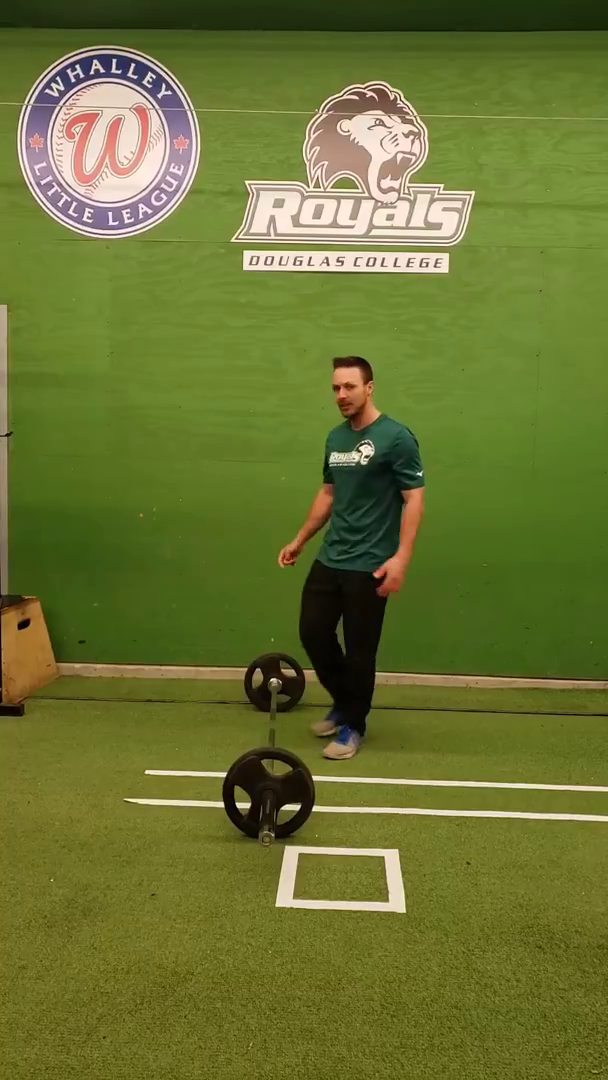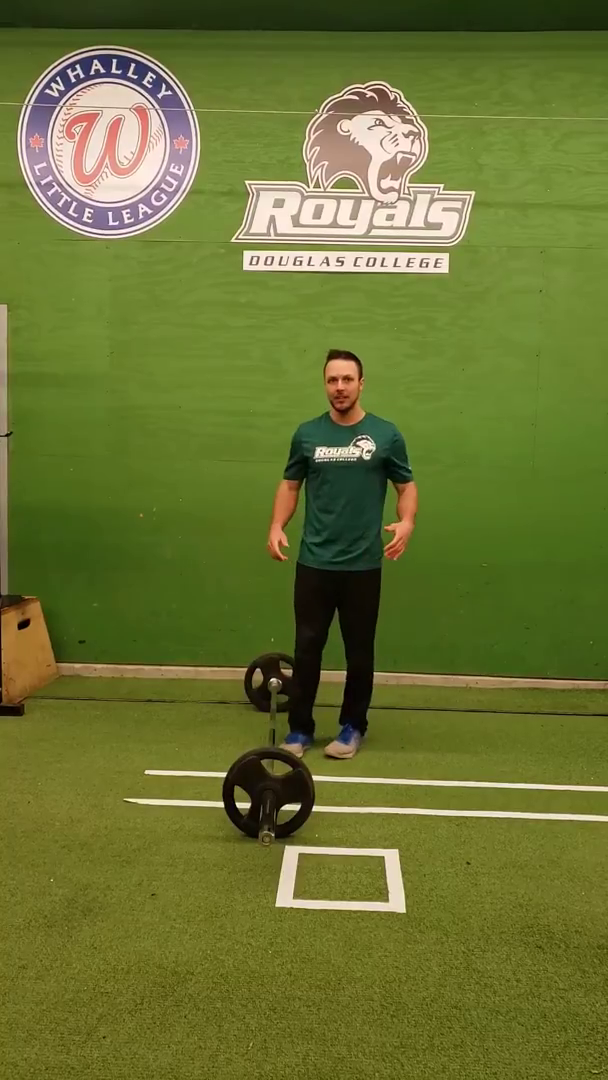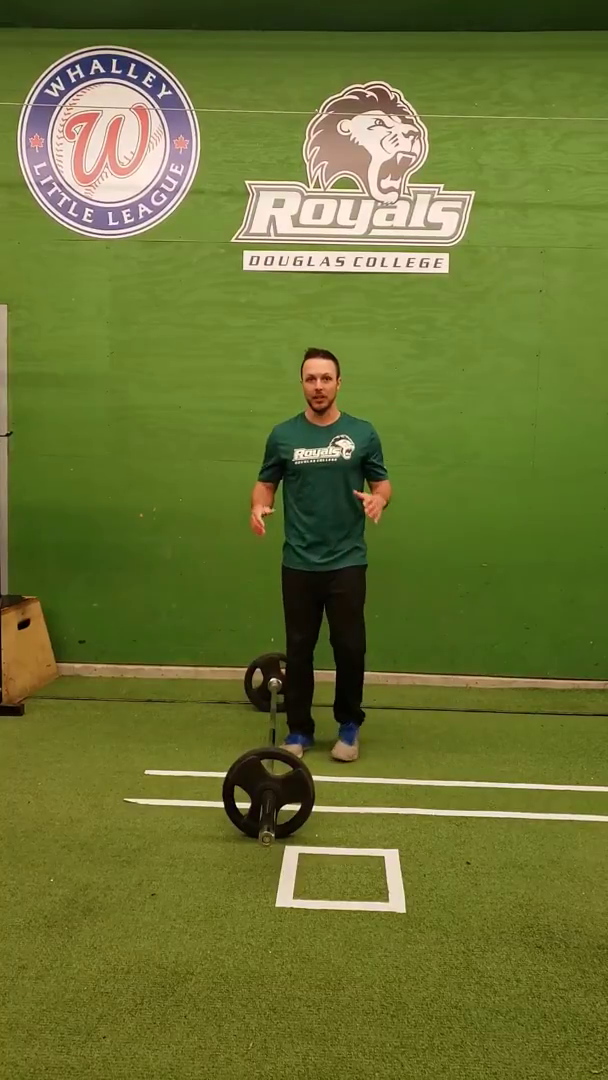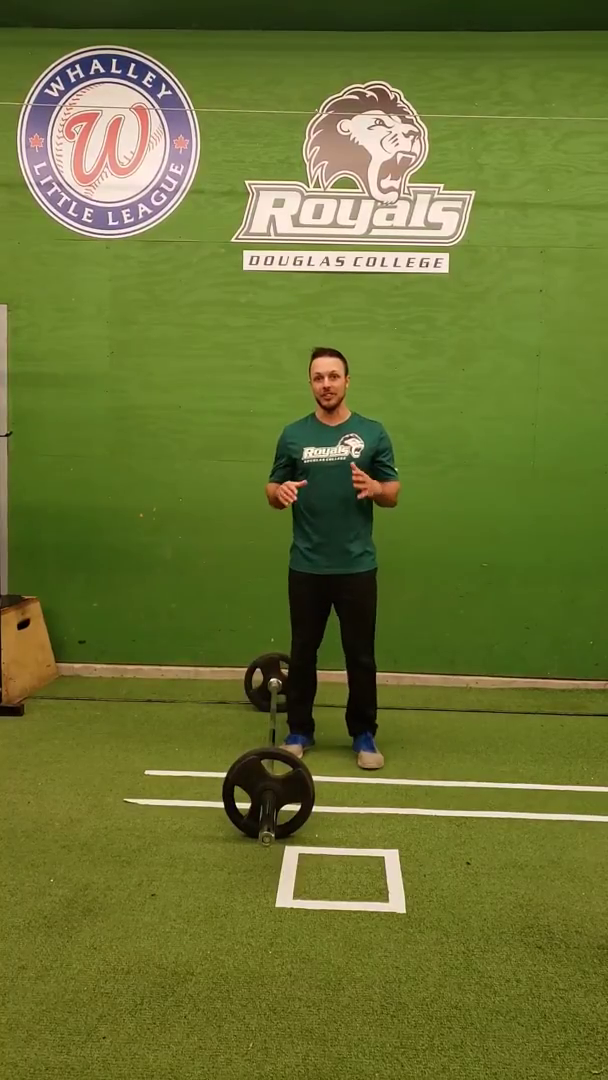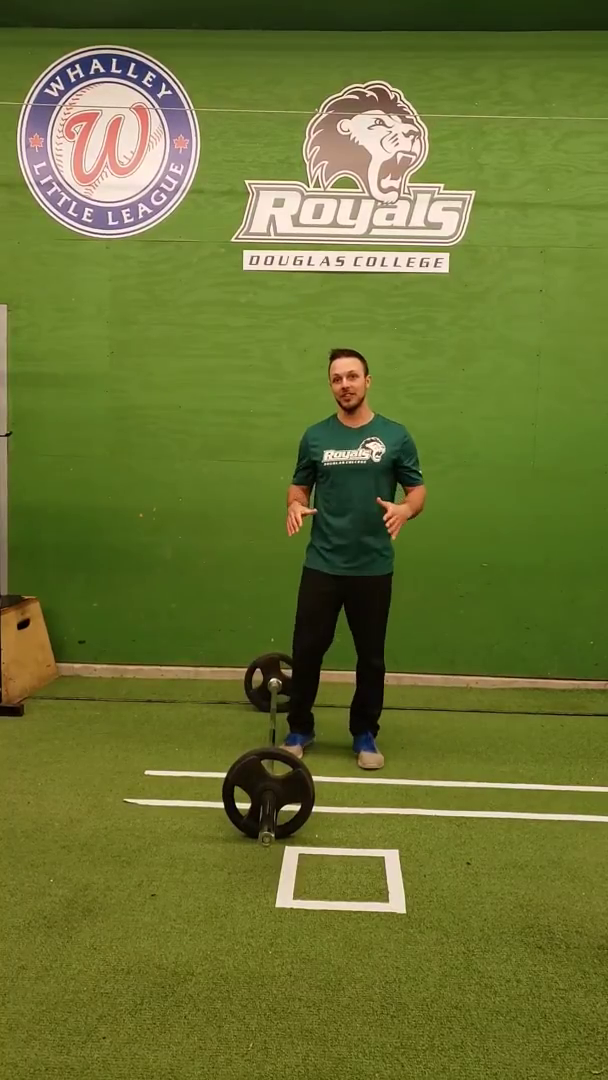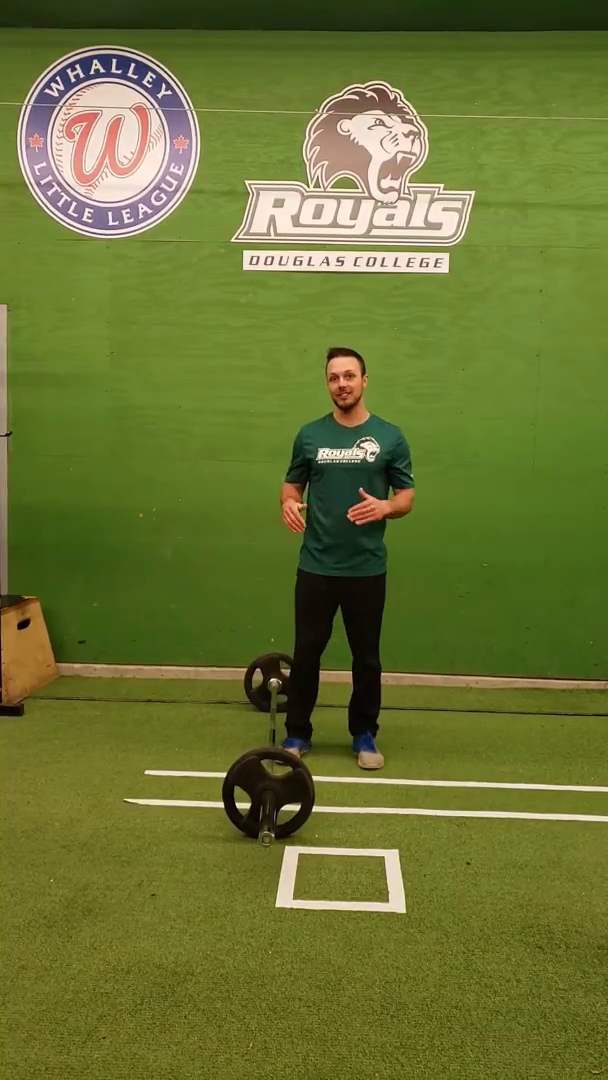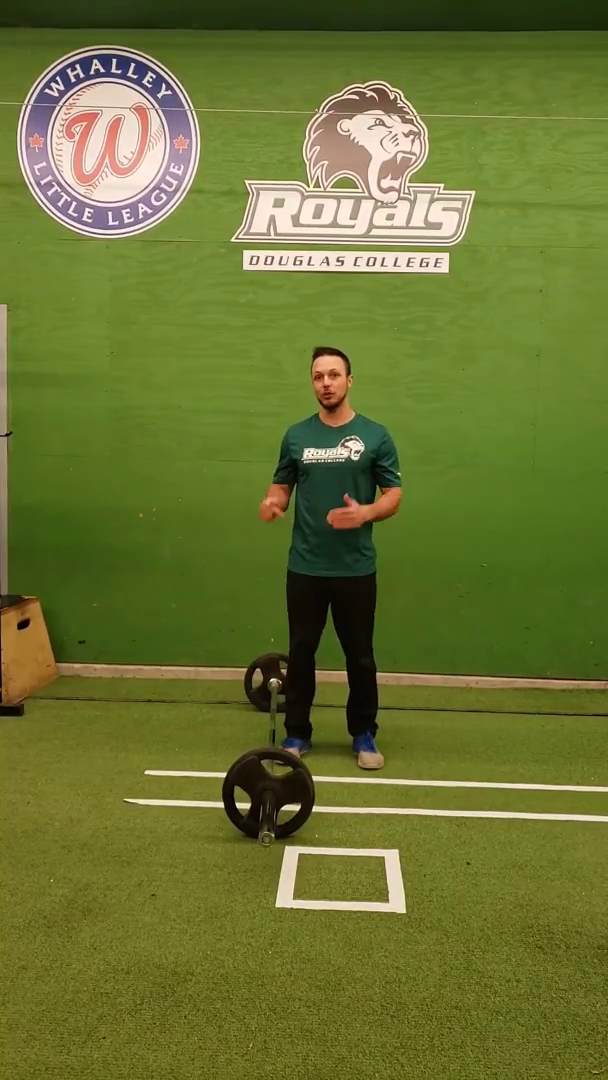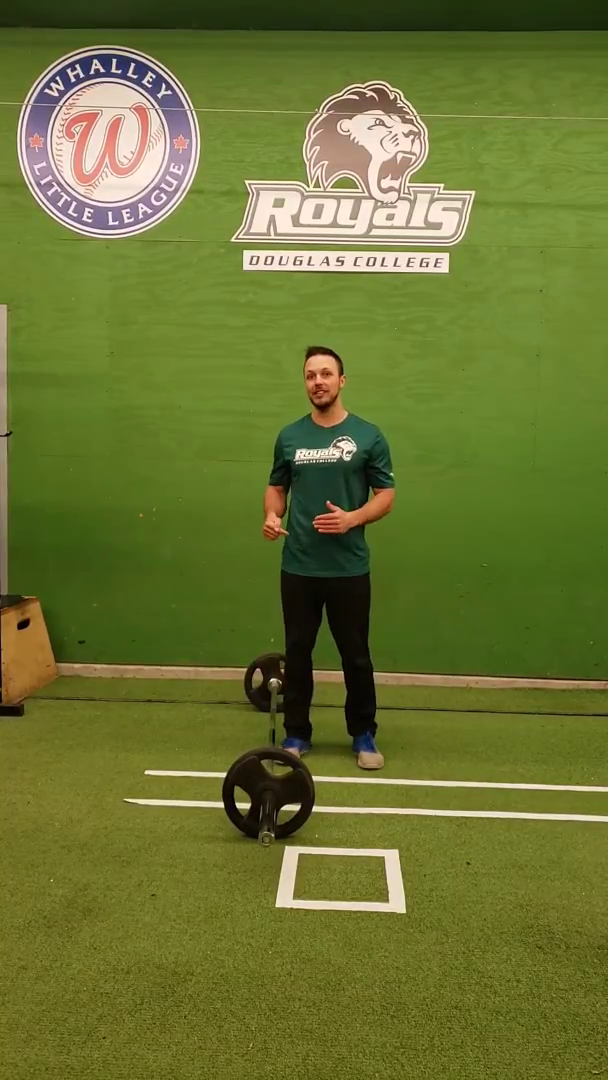
dt=0.4s
person 1, frame 1
left shoulder: (396, 437)
right shoulder: (335, 437)
left elbow: (414, 499)
left wrist: (401, 556)
right wrist: (300, 539)
left hip: (370, 565)
right hip: (330, 558)
left knee: (359, 646)
right knee: (313, 632)
left ankle: (352, 724)
right ankle: (344, 702)
person 1, frame 2
left shoulder: (385, 434)
right shoulder: (307, 433)
left elbow: (406, 486)
right elbow: (290, 486)
left wrist: (406, 522)
right wrist: (277, 526)
left hip: (362, 564)
right hip: (313, 561)
left knee: (359, 649)
right knee: (307, 646)
left ankle: (353, 726)
right ankle: (300, 728)
person 1, frame 3
left shoulder: (362, 433)
right shoulder: (283, 435)
left elbow: (381, 482)
right elbow: (265, 484)
left wrist: (378, 499)
right wrist: (258, 507)
left hip: (347, 561)
right hip: (299, 563)
left knee: (349, 645)
right knee: (299, 649)
left ankle: (349, 722)
right ankle: (299, 729)
person 1, frame 4
left shoulder: (372, 433)
right shoulder: (293, 434)
left elbow: (393, 495)
right elbow: (273, 491)
left wrist: (374, 488)
right wrist: (282, 492)
left hip: (358, 565)
right hip: (306, 565)
left knee: (360, 654)
right knee: (303, 651)
left ankle: (363, 734)
right ankle: (299, 730)
person 1, frame 5
left shoulder: (395, 435)
right shoulder: (315, 436)
left elbow: (417, 491)
right elbow: (299, 487)
left wrist: (405, 509)
right wrist: (295, 507)
left hip: (373, 568)
right hip: (321, 564)
left knee: (371, 656)
right knee: (307, 648)
left ankle: (365, 734)
right ankle: (299, 729)
person 1, frame 6
left shoulder: (389, 437)
right shoulder: (310, 434)
left elbow: (406, 496)
right elbow: (292, 484)
left wrist: (384, 507)
right wrist: (289, 504)
left hip: (367, 568)
right hip: (316, 566)
left knee: (366, 656)
right knee: (306, 652)
left ankle: (364, 734)
right ankle: (297, 733)
person 1, frame 7
left shoulder: (376, 436)
right shoulder: (297, 435)
left elbow: (393, 497)
right elbow: (282, 486)
left wrist: (365, 512)
right wrist: (272, 504)
left hip: (356, 568)
right hip: (304, 567)
left knee: (359, 655)
right knee: (301, 652)
left ankle: (364, 734)
right ankle: (297, 733)
person 1, frame 8
left shoulder: (367, 435)
right shoulder: (289, 436)
left elbow: (385, 495)
right elbow: (276, 487)
left wrist: (352, 517)
right wrist: (272, 516)
left hip: (348, 568)
right hip: (298, 567)
left knee: (355, 654)
right knee: (297, 652)
left ankle: (363, 734)
right ankle: (296, 733)
